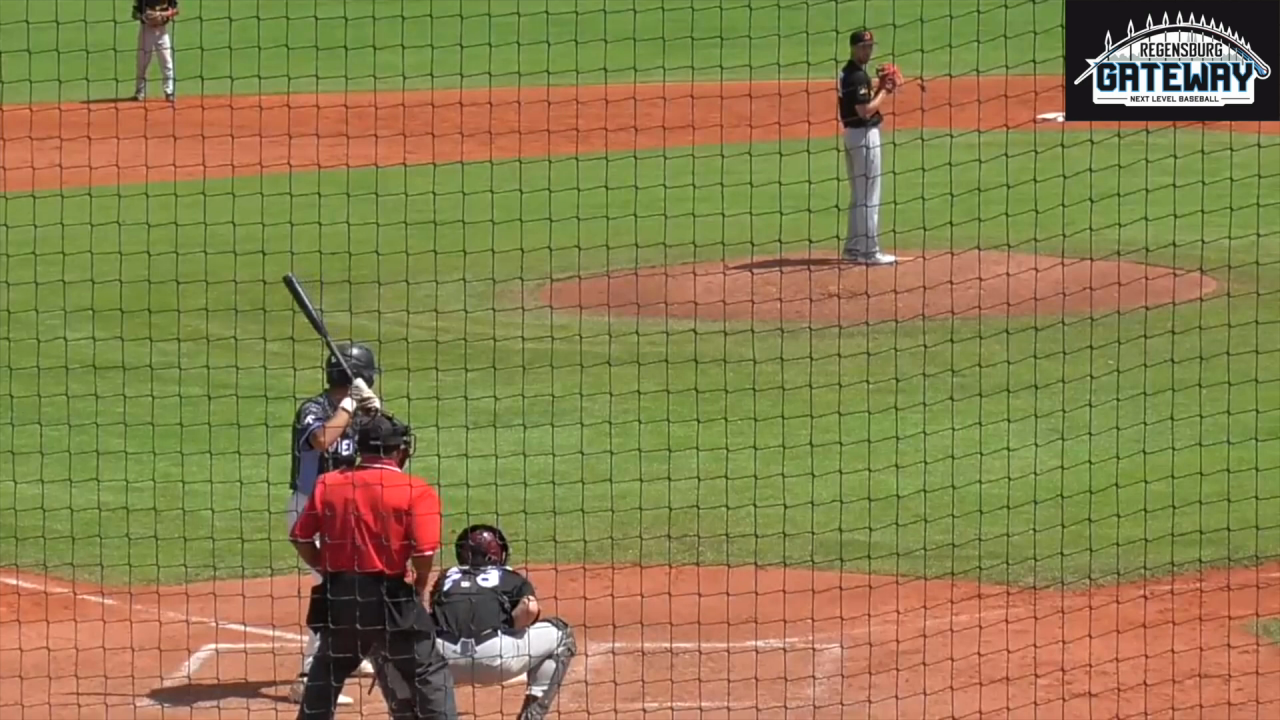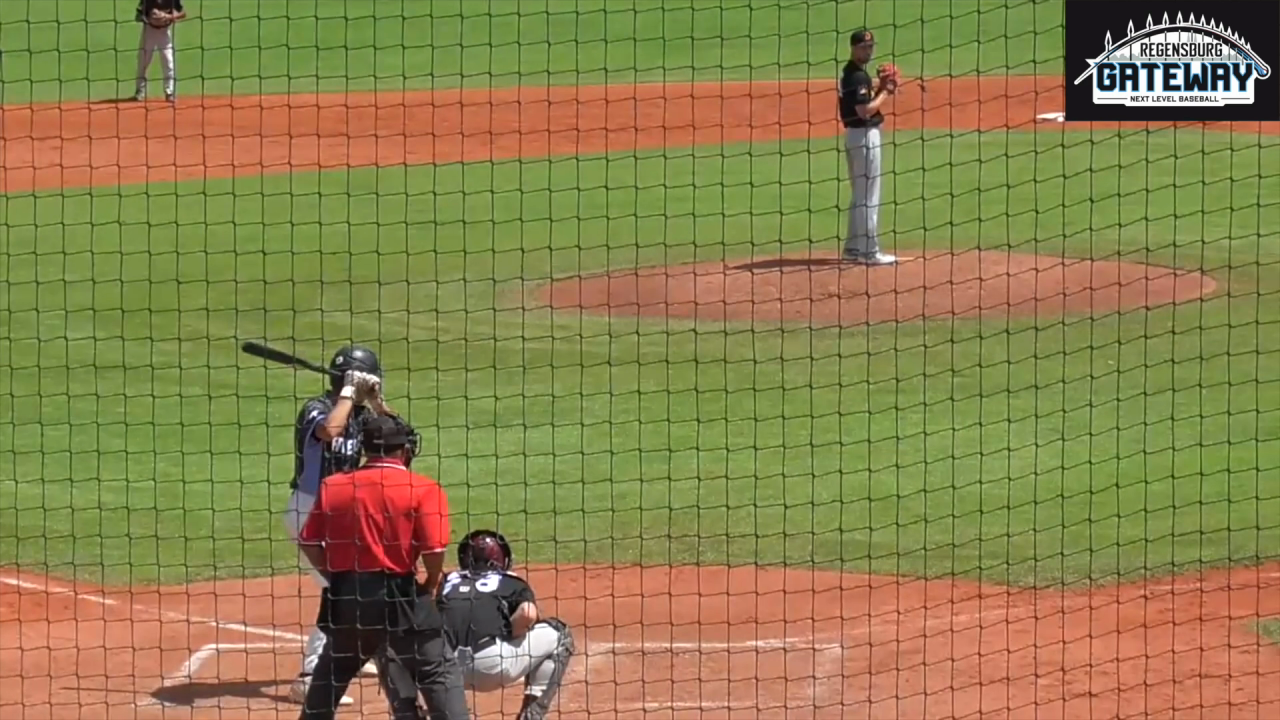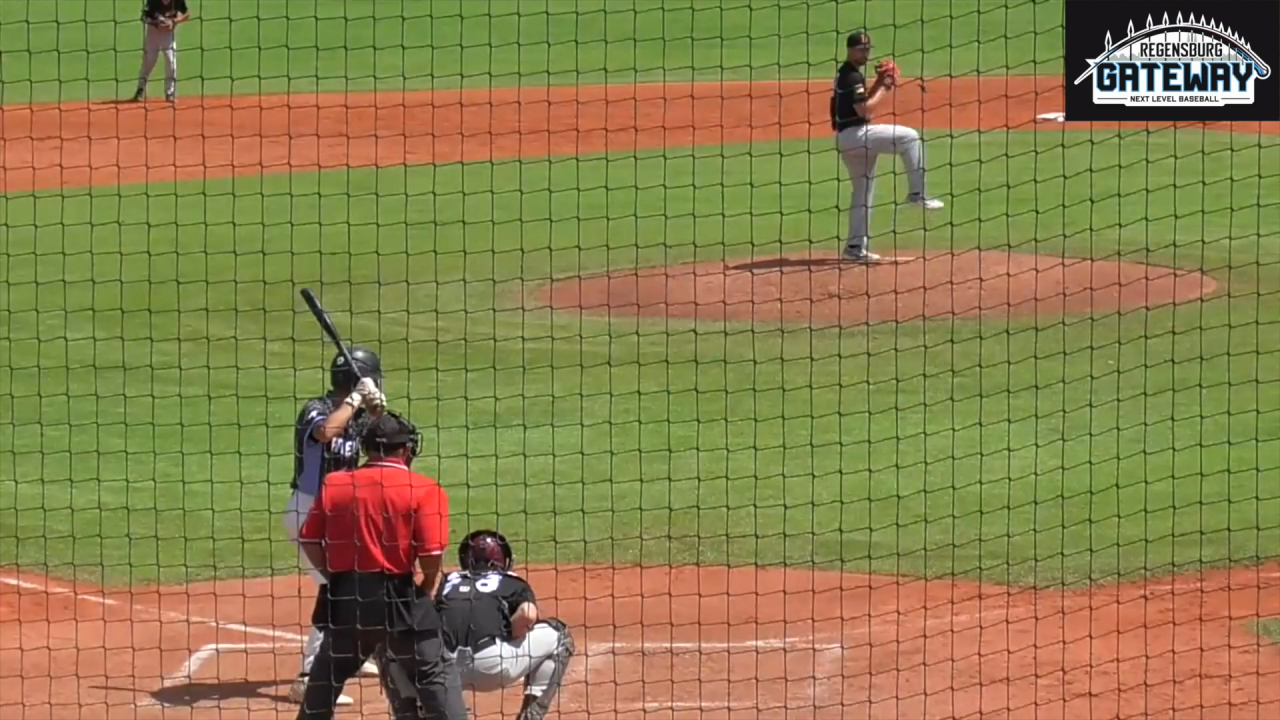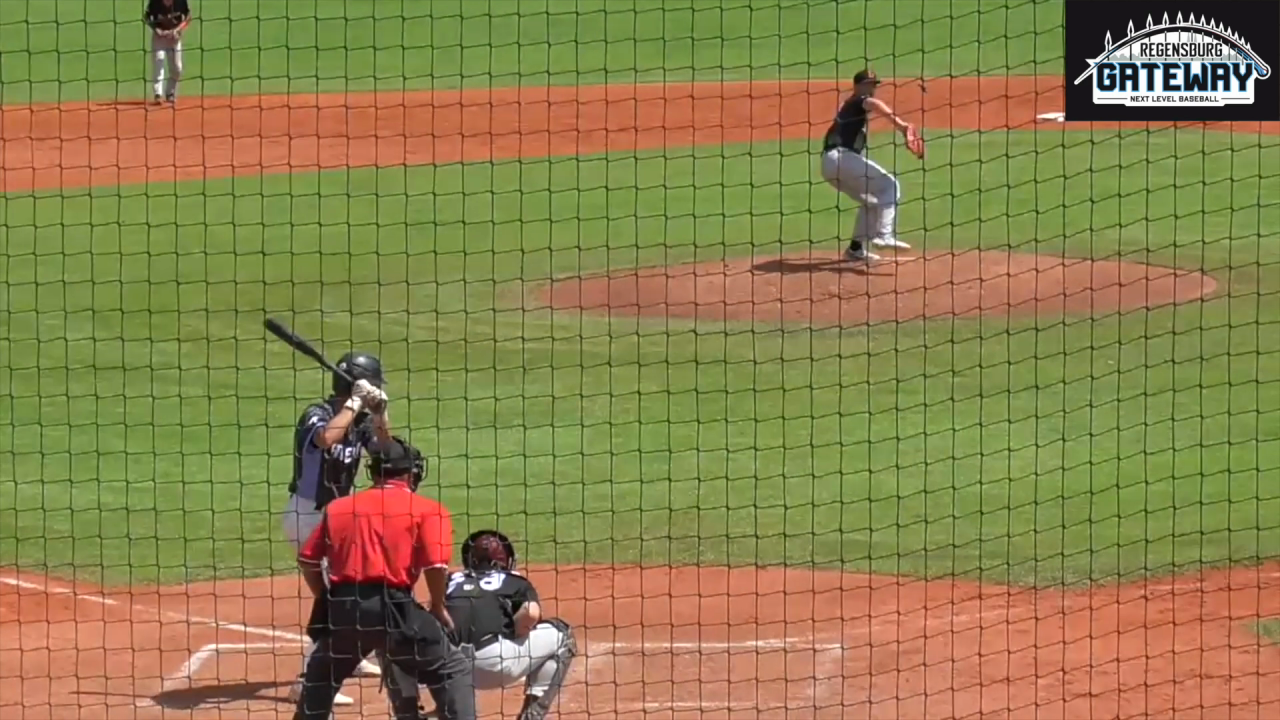
dt=0.4s
person 1, frame 1
left shoulder: (351, 411)
right shoulder: (313, 410)
right elbow: (322, 441)
left wrist: (374, 412)
right wrist: (350, 403)
right ankle: (308, 680)
person 1, frame 2
left shoulder: (357, 412)
right shoulder: (315, 408)
right elbow: (329, 430)
left wrist: (376, 401)
right wrist: (350, 390)
right hip: (311, 512)
right ankle: (308, 678)
person 1, frame 3
left shoulder: (356, 415)
right shoulder: (316, 409)
right elbow: (325, 432)
left wrist: (377, 412)
right wrist: (357, 398)
right hip: (310, 512)
right ankle: (308, 679)
person 1, frame 4
left shoulder: (359, 420)
right shoulder: (317, 414)
right elbow: (326, 439)
left wrist: (379, 414)
right wrist: (355, 402)
right hip: (307, 517)
person 2, frame 1
left shoulder: (326, 484)
right shoulder: (416, 491)
left elbow: (301, 538)
right elbow: (423, 553)
right wrist: (420, 587)
left hip: (337, 597)
right hip: (390, 596)
left knee: (326, 673)
right knee: (429, 674)
person 2, frame 2
left shoulder: (333, 486)
right shoulder: (424, 489)
left elbow: (309, 542)
right elbow: (433, 550)
right wrist: (430, 586)
left hip: (346, 597)
right hip: (399, 595)
left knee: (332, 671)
right knee: (438, 671)
person 2, frame 3
left shoulder: (333, 484)
right shoulder: (424, 490)
left elbow: (309, 540)
right elbow: (431, 552)
right wrist: (426, 589)
left hip: (344, 596)
right hip: (397, 595)
left knee: (328, 673)
right knee: (433, 673)
person 2, frame 4
left shoulder: (339, 506)
right shoulder: (427, 509)
left elbow: (308, 558)
right elbow: (437, 568)
left wrist: (327, 605)
right wrist: (440, 608)
left hip: (341, 606)
right hip: (391, 606)
left knee: (321, 675)
right knee: (452, 670)
person 3, frame 1
left shoulder: (848, 72)
right shoulder: (858, 75)
right elbow: (866, 111)
left wrist: (881, 87)
right wrist: (885, 91)
left hip: (854, 134)
right hip: (864, 135)
left knee: (859, 195)
right knee: (869, 196)
left ankle: (853, 248)
right ankle: (869, 251)
person 3, frame 2
left shoulder: (851, 72)
right shoulder: (858, 75)
right elbow: (865, 111)
left wrist: (882, 88)
right wrist: (886, 92)
left hip: (855, 135)
right hip: (864, 135)
left knee: (860, 195)
right knee: (869, 196)
left ankle: (854, 248)
right ankle: (869, 251)
person 3, frame 3
left shoulder: (847, 73)
right shoulder: (852, 76)
left elbow: (863, 104)
right elbow: (865, 110)
left wrist: (879, 85)
right wrist: (885, 87)
left hip: (847, 139)
right hip: (857, 135)
left knee: (862, 195)
right knee: (910, 138)
left ankle: (854, 248)
right ankle: (917, 193)
person 3, frame 4
left shoulder: (853, 108)
right shoulder: (856, 102)
right elbow: (873, 103)
right wrist: (901, 123)
left hip: (833, 163)
right hip: (841, 158)
left knee: (870, 201)
right knee: (889, 186)
left ankle: (856, 249)
right ankle: (885, 236)
person 4, frame 1
left shoulder: (447, 576)
right shoulder: (511, 578)
left elbow: (434, 619)
right elbow: (530, 607)
right wrist: (506, 633)
left hip: (443, 658)
right hip: (491, 655)
right knee: (561, 635)
person 4, frame 2
left shoulder: (449, 581)
right shoulder: (512, 583)
right elbow: (528, 613)
right wrist: (504, 638)
right hip: (490, 662)
right knee: (559, 635)
person 4, frame 3
left shoulder: (449, 581)
right shoulder: (512, 583)
right elbow: (528, 614)
right wrist: (505, 640)
right hip: (490, 663)
right knee: (559, 635)
person 4, frame 4
left shoulder: (453, 580)
right shoulder: (514, 582)
right elbow: (531, 613)
right wrist: (509, 639)
right hip: (491, 659)
right knee: (561, 636)
